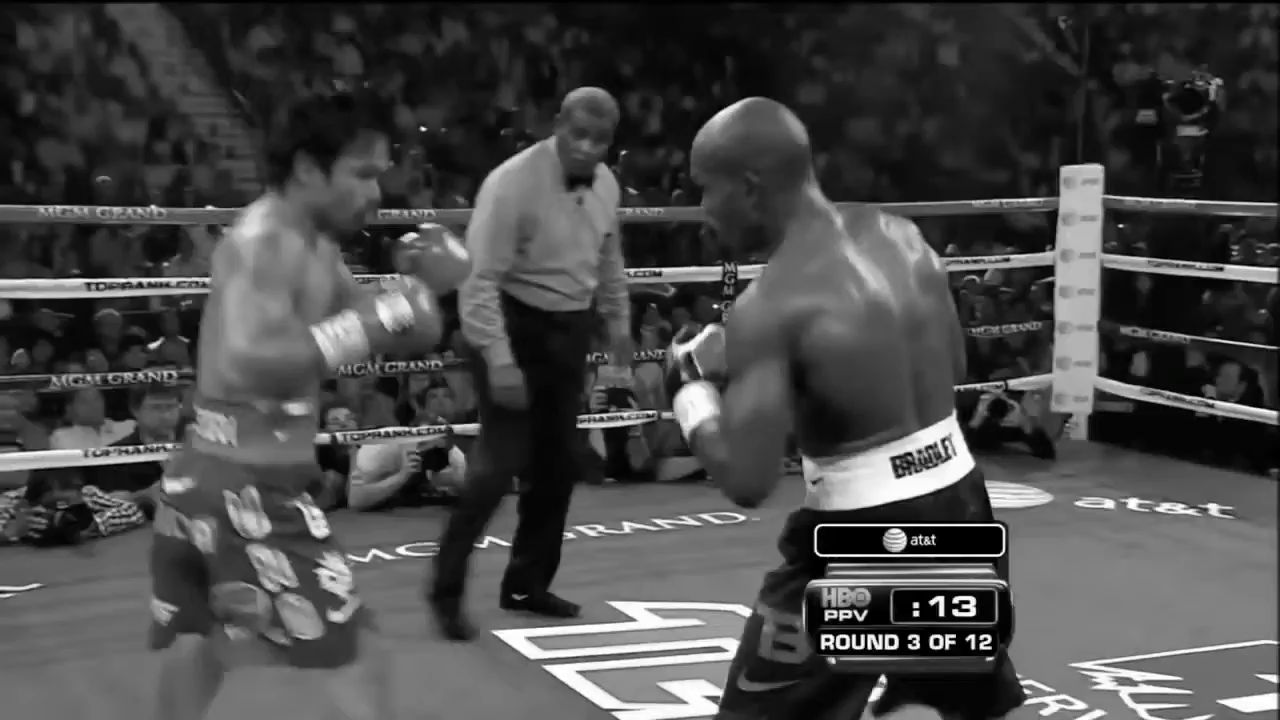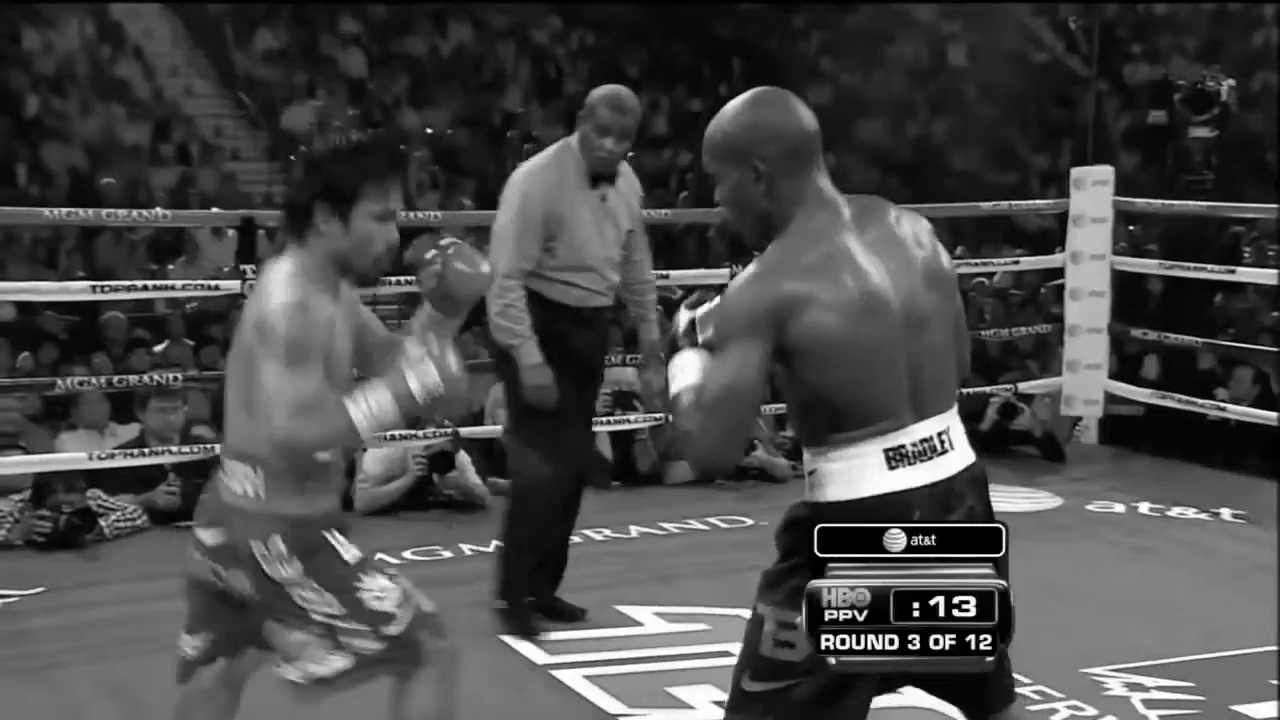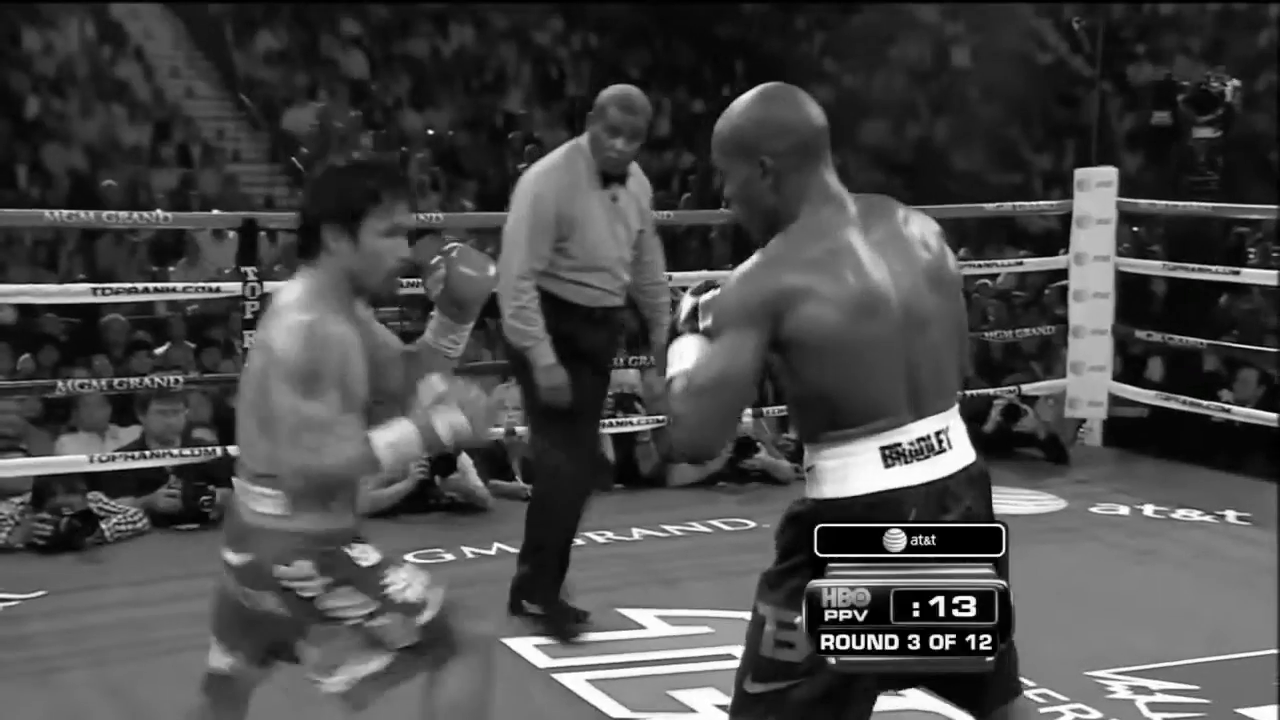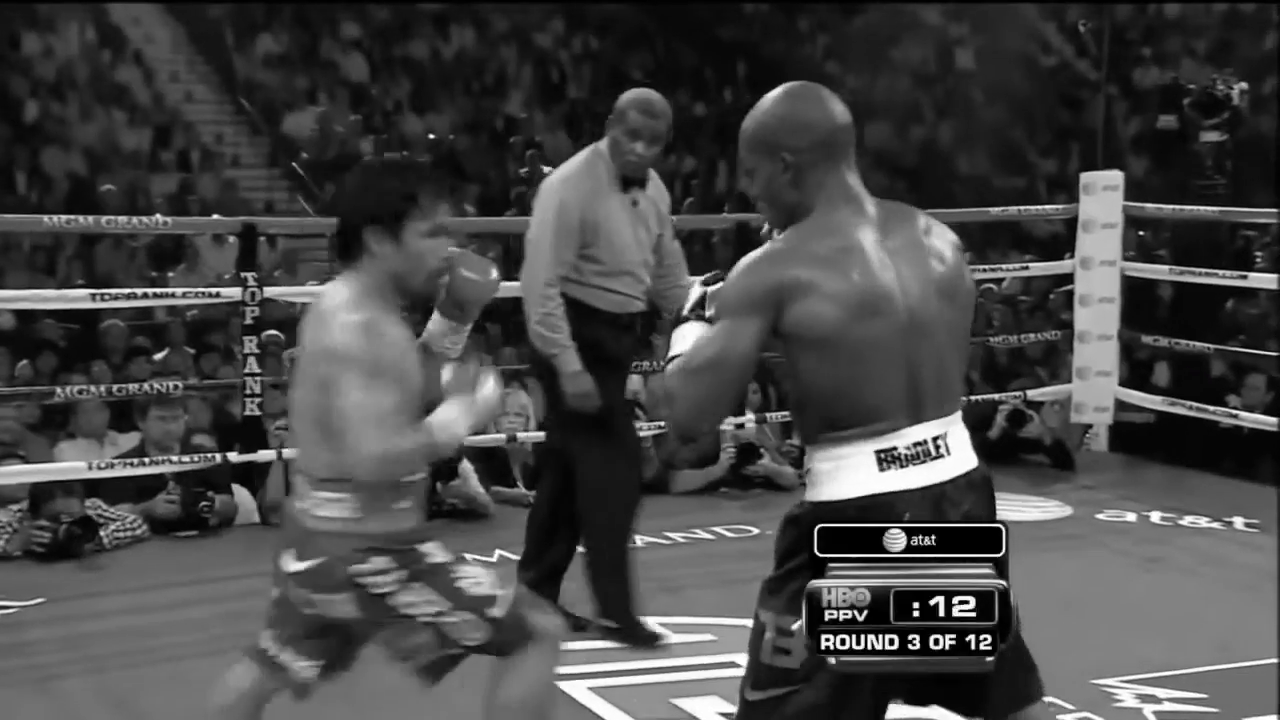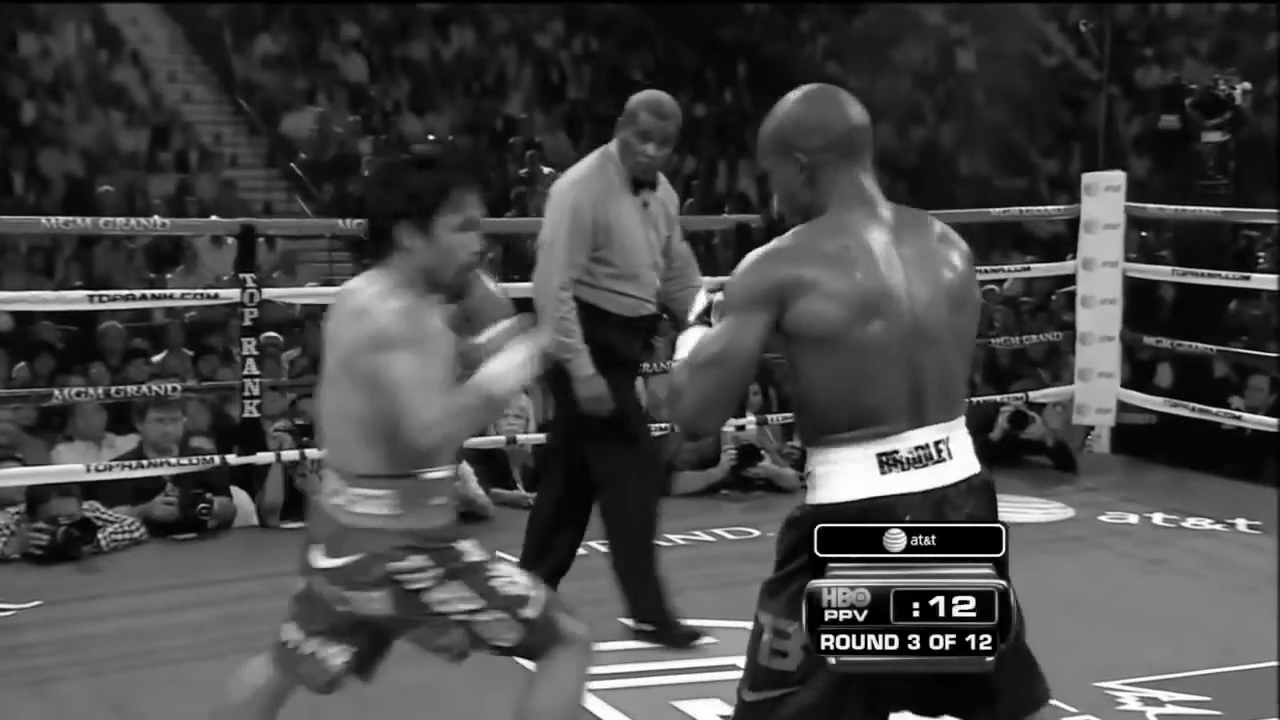
dt=0.4s
person 1, frame 1
left shoulder: (770, 305)
right shoulder: (902, 237)
left elbow: (748, 482)
left wrist: (693, 380)
left hip: (864, 533)
right hip: (958, 500)
person 1, frame 2
left shoulder: (766, 289)
right shoulder: (912, 230)
left elbow: (712, 453)
left wrist: (689, 351)
left hip: (860, 523)
right hip: (957, 496)
person 1, frame 3
left shoulder: (767, 281)
right shoulder: (920, 230)
left elbow: (697, 440)
left wrist: (690, 332)
left hip: (860, 520)
right hip: (959, 491)
person 1, frame 4
left shoulder: (774, 272)
right shoulder: (938, 240)
left elbow: (689, 417)
left wrist: (695, 319)
left hip: (857, 521)
right hip: (959, 497)
person 1, frame 5
left shoulder: (780, 269)
right shoulder: (948, 247)
left elbow: (695, 415)
left wrist: (696, 329)
left hip: (858, 525)
right hip: (961, 502)
person 2, frame 1
left shoulder: (313, 242)
right shoulder: (264, 243)
left elbow: (356, 325)
right elbow: (248, 361)
left wrist: (418, 288)
right wrist: (377, 319)
left hip: (204, 478)
right hip: (246, 490)
left knee: (202, 637)
right knee: (357, 652)
person 2, frame 2
left shoulder: (329, 289)
right shoulder: (293, 304)
left elbow: (388, 362)
right elbow: (290, 437)
left wrist: (445, 309)
right wrist: (411, 387)
left hip: (235, 518)
right hip: (279, 533)
left knee: (225, 662)
right knee: (429, 653)
person 2, frame 3
left shoulder: (339, 307)
right shoulder: (304, 328)
left elbow: (409, 381)
right elbow: (308, 467)
left wrist: (455, 312)
right wrist: (427, 430)
left hip: (260, 536)
right hip: (298, 548)
left knee: (232, 673)
right knee: (464, 648)
person 2, frame 4
left shoulder: (349, 304)
right shoulder: (358, 327)
left elbow: (414, 385)
right elbow: (377, 461)
left wrist: (454, 315)
right wrist: (469, 407)
left hip: (318, 538)
right hip: (364, 550)
left knee: (271, 664)
right knee: (537, 634)
person 2, frame 5
left shoulder: (357, 297)
right shoulder: (399, 314)
right elbow: (435, 428)
right wrist: (517, 356)
left hip: (337, 532)
right hip: (399, 544)
left knee: (294, 658)
right knee: (565, 645)
person 3, frame 1
left shoulder: (607, 185)
right shoulder: (513, 183)
left elbow: (609, 266)
right elbow: (481, 278)
left wrist: (621, 332)
right wrist: (500, 361)
left hip: (570, 331)
right hip: (516, 327)
left knee: (558, 462)
right knee: (501, 460)
left ankle: (527, 584)
right ankle: (445, 589)
person 3, frame 2
left shoulder: (628, 184)
right shoulder: (536, 180)
left elbow: (635, 267)
right elbow: (505, 277)
left wrist: (651, 338)
right wrist: (528, 359)
left hip: (591, 327)
right hip: (539, 324)
left knee: (575, 463)
right knee: (545, 462)
left ankle: (539, 587)
right ankle: (512, 593)
person 3, frame 3
left shoulder: (637, 184)
right shoulder: (548, 181)
left elbow: (647, 268)
right elbow: (517, 277)
left wrist: (666, 336)
right wrist: (542, 360)
left hip: (601, 327)
right hip: (553, 325)
left knee: (567, 460)
right knee: (573, 460)
left ankle: (535, 589)
right ankle: (544, 593)
person 3, frame 4
left shoulder: (654, 189)
right shoulder: (570, 186)
left elbow: (668, 273)
right elbow: (541, 283)
right wrist: (567, 366)
left hip: (619, 333)
right hip: (578, 334)
left knee: (575, 466)
right knee: (613, 465)
left ankle: (537, 592)
right ankle: (613, 609)
person 3, frame 5
left shoulder: (661, 192)
right shoulder: (581, 189)
left elbow: (678, 274)
right elbow: (553, 289)
right wrist: (582, 371)
left hip: (625, 339)
right hip: (588, 339)
left knee: (577, 472)
right knee: (633, 468)
right ankle: (649, 611)
